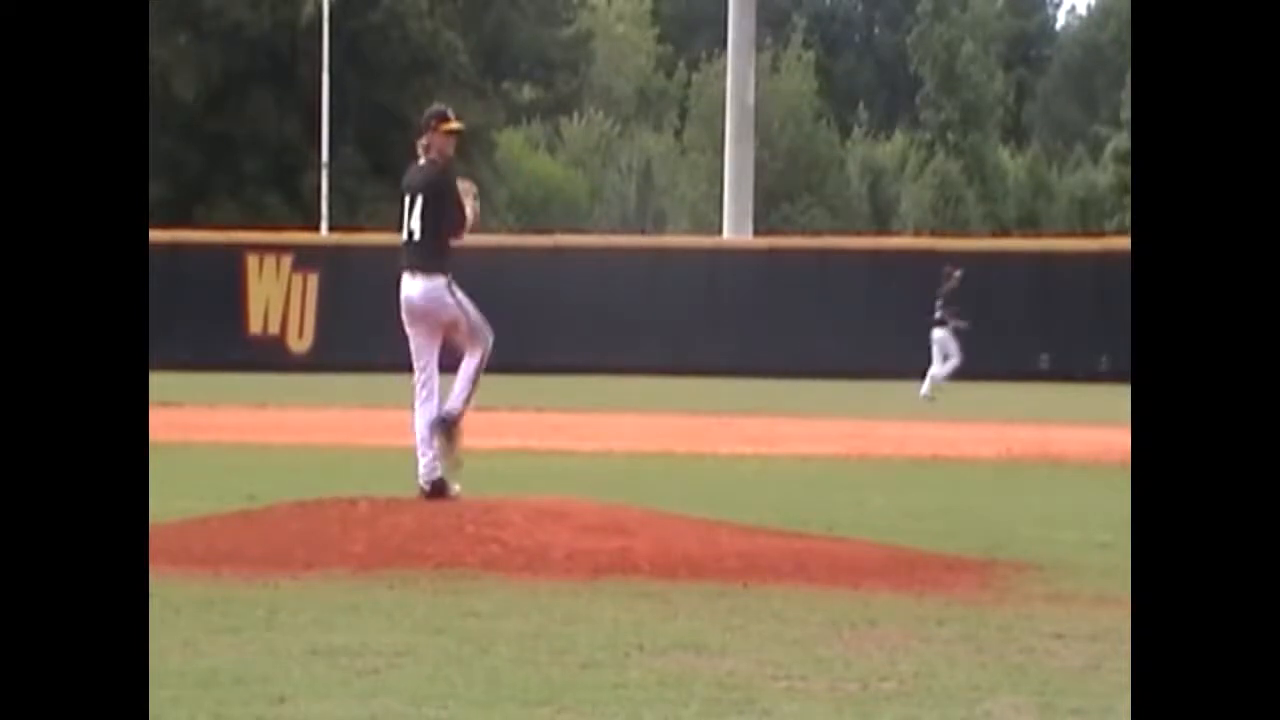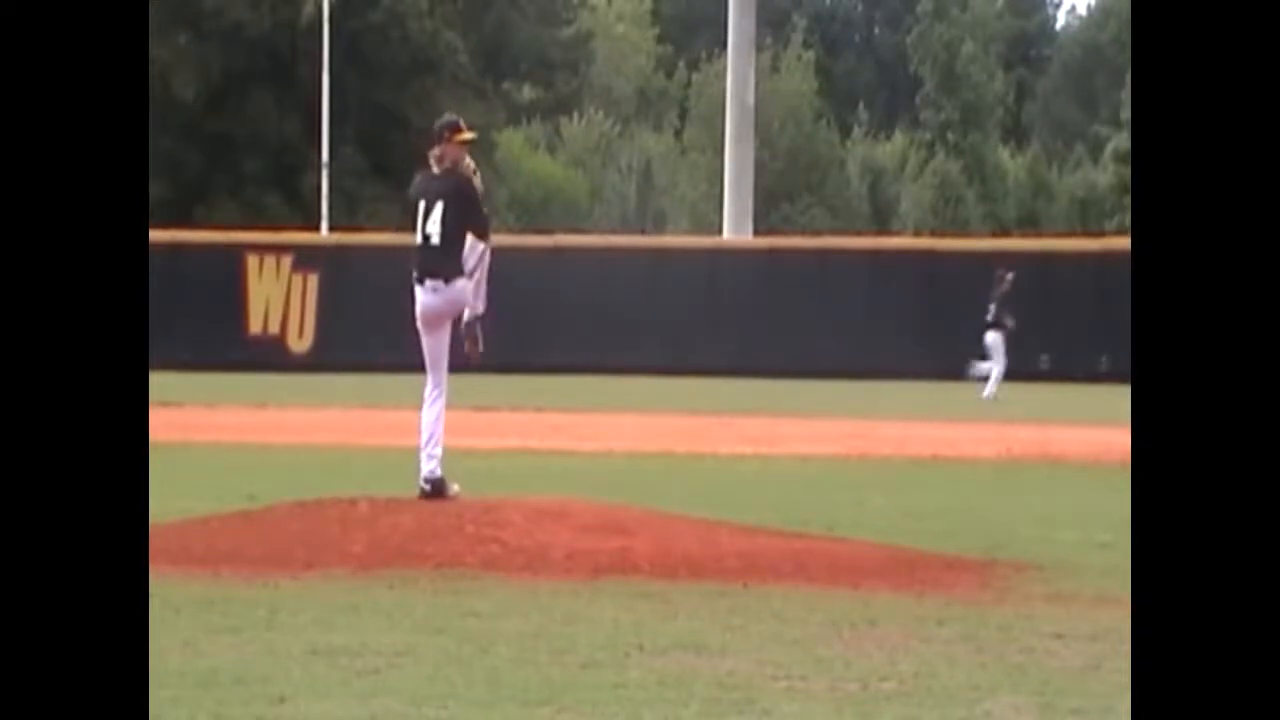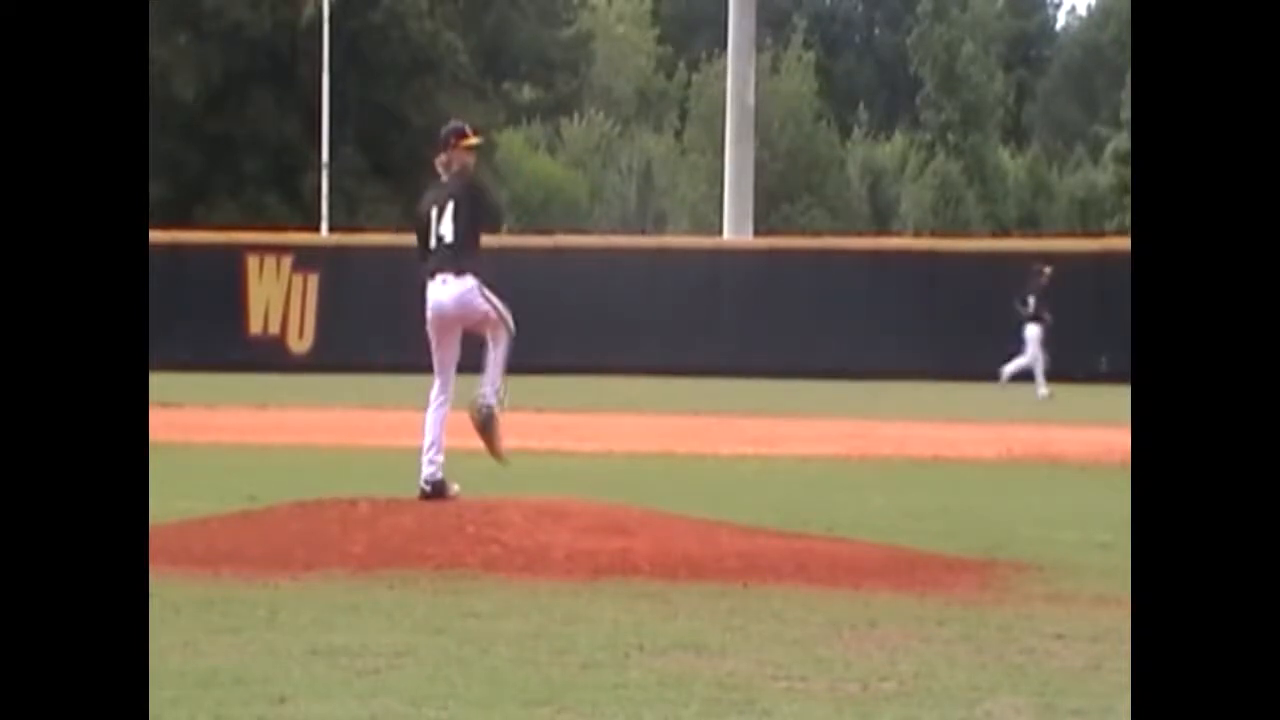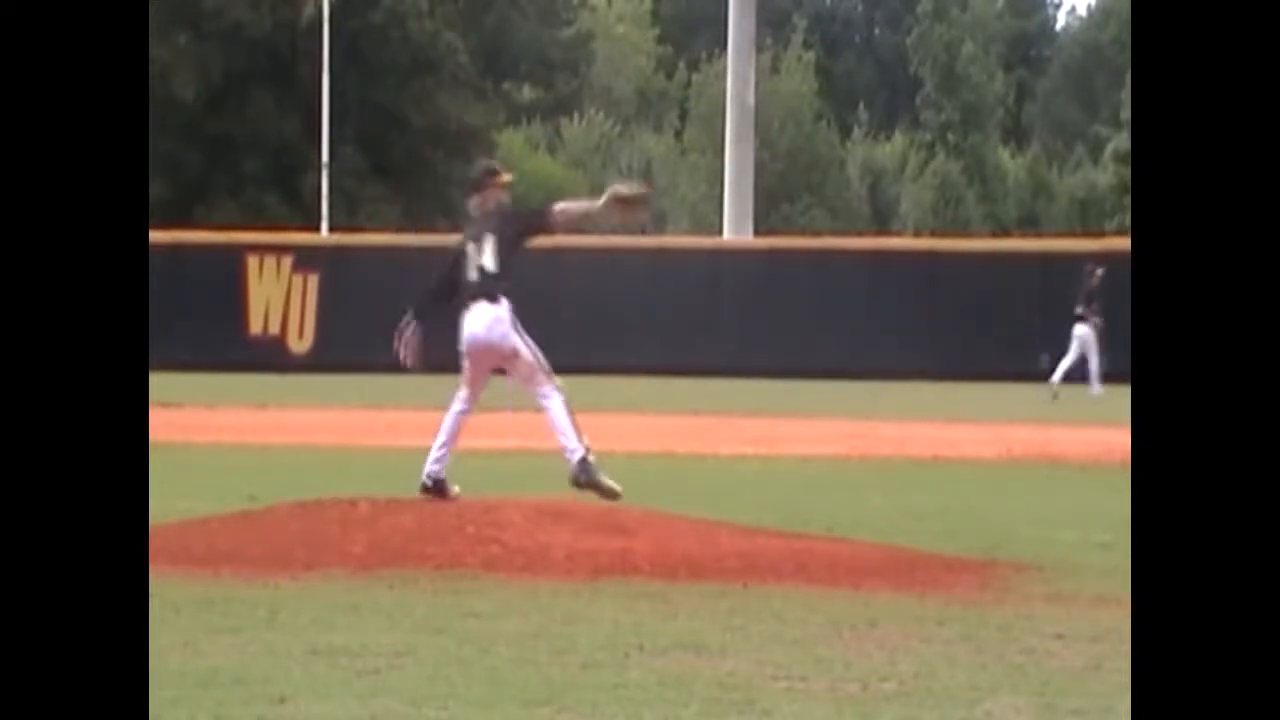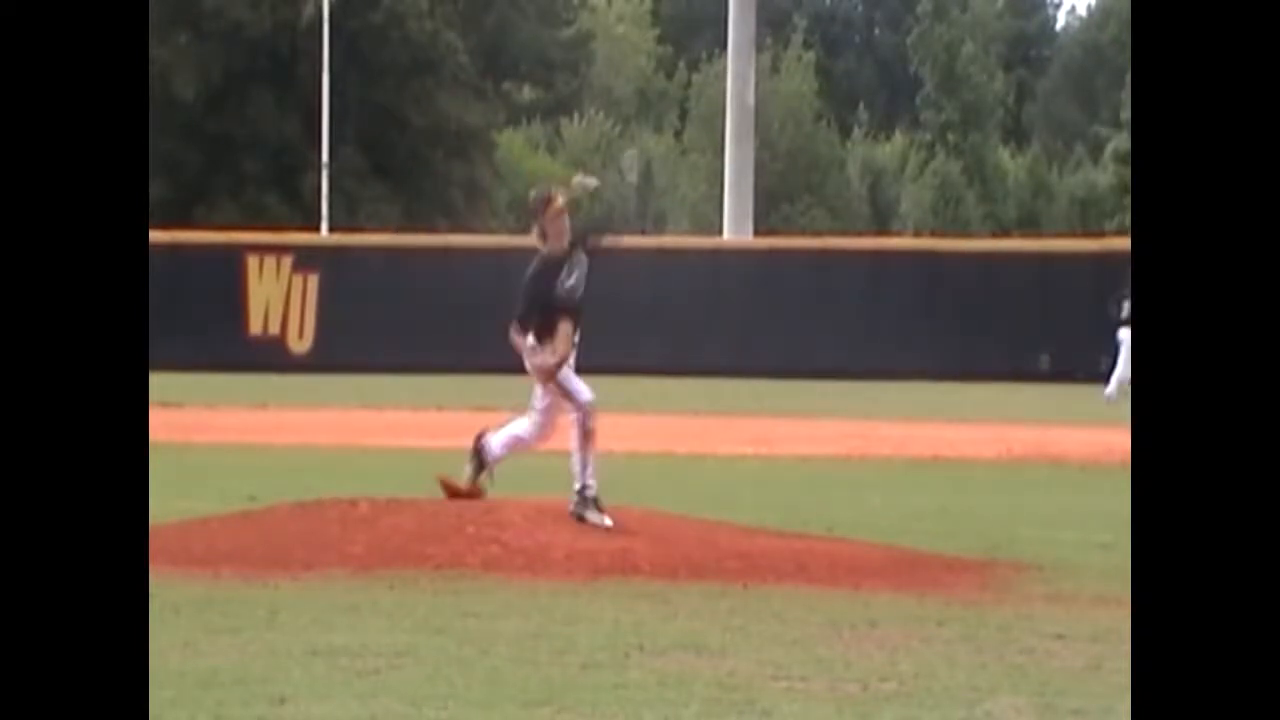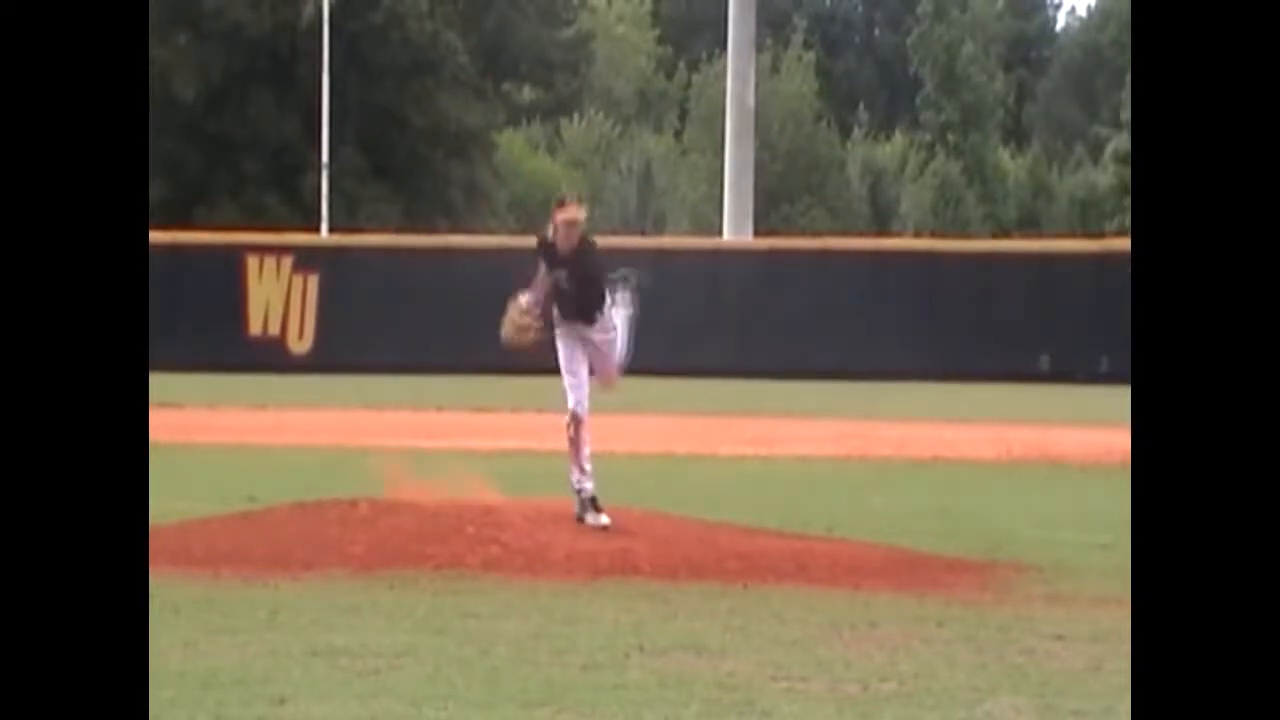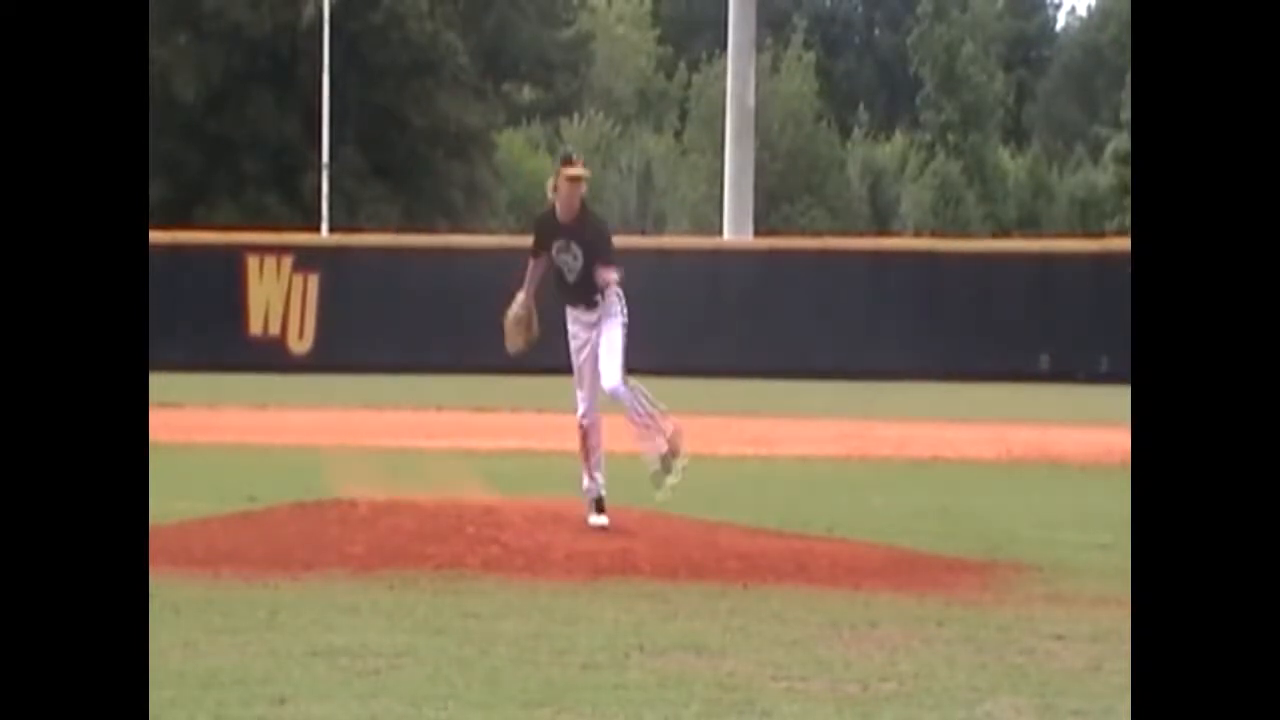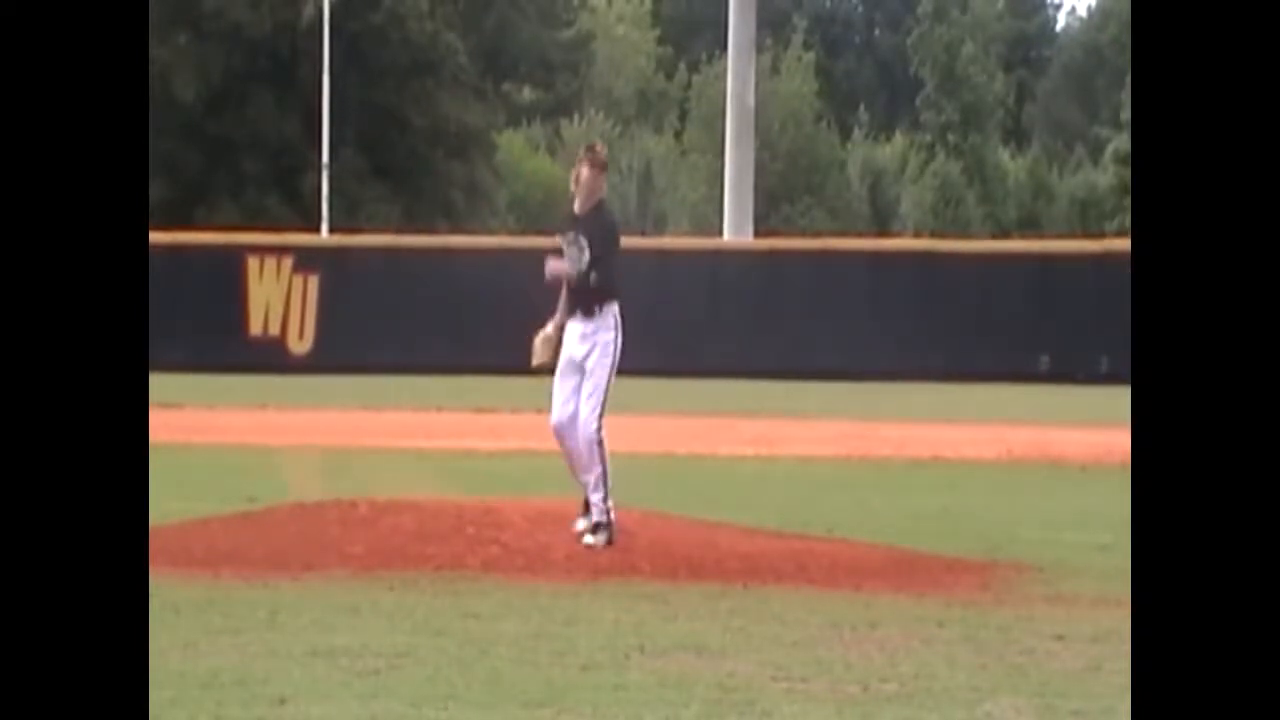
dt=0.3s
person 1, frame 1
left shoulder: (411, 175)
right shoulder: (442, 176)
right elbow: (459, 230)
left wrist: (456, 195)
right wrist: (470, 205)
left hip: (408, 287)
right hip: (435, 284)
left knee: (425, 382)
right knee: (481, 341)
left ankle: (430, 475)
right ankle: (449, 417)
person 1, frame 2
left shoulder: (418, 183)
right shoulder: (460, 183)
right elbow: (484, 232)
right wrist: (475, 190)
left hip: (423, 294)
right hip: (453, 288)
left knee: (435, 384)
right knee: (481, 246)
left ankle: (430, 475)
right ankle: (472, 324)
person 1, frame 3
left shoulder: (428, 198)
right shoulder: (468, 185)
right elbow: (494, 222)
left hip: (434, 294)
right hip: (462, 288)
left knee: (442, 387)
right knee: (502, 328)
left ankle: (431, 478)
right ankle: (486, 405)
person 1, frame 4
left shoulder: (467, 236)
right shoulder: (507, 218)
left elbow: (442, 287)
right elbow: (553, 215)
left wrist: (413, 322)
right wrist: (601, 205)
left hip: (468, 322)
right hip: (496, 317)
left knee: (465, 399)
right knee: (547, 390)
left ankle: (433, 475)
right ankle: (580, 464)
person 1, frame 5
left shoulder: (574, 243)
right shoulder: (540, 273)
right elbow: (517, 330)
right wrist: (536, 360)
left hip: (559, 351)
right hip: (542, 353)
left knee: (541, 427)
right knee: (585, 405)
left ankle: (488, 450)
right ankle: (584, 498)
person 1, frame 6
left shoulder: (590, 260)
right shoulder: (546, 242)
left elbow: (586, 312)
right wrist: (534, 294)
left hip: (598, 323)
right hip: (568, 326)
left knee: (610, 376)
right knee: (578, 407)
right ankle: (585, 496)
person 1, frame 7
left shoulder: (594, 224)
right shoulder: (544, 221)
left elbow: (613, 267)
left wrist: (612, 277)
right wrist: (526, 294)
left hip: (606, 310)
right hip: (576, 316)
left knee: (613, 384)
right knee: (587, 413)
left ankle: (665, 439)
right ankle: (594, 496)
person 1, frame 8
left shoulder: (605, 223)
right shoulder: (570, 220)
left elbow: (598, 278)
left wrist: (563, 269)
right wrist: (558, 318)
left hip: (603, 325)
right hip: (575, 326)
left knee: (589, 425)
right knee: (561, 421)
left ankle: (602, 517)
right ankle: (591, 497)
